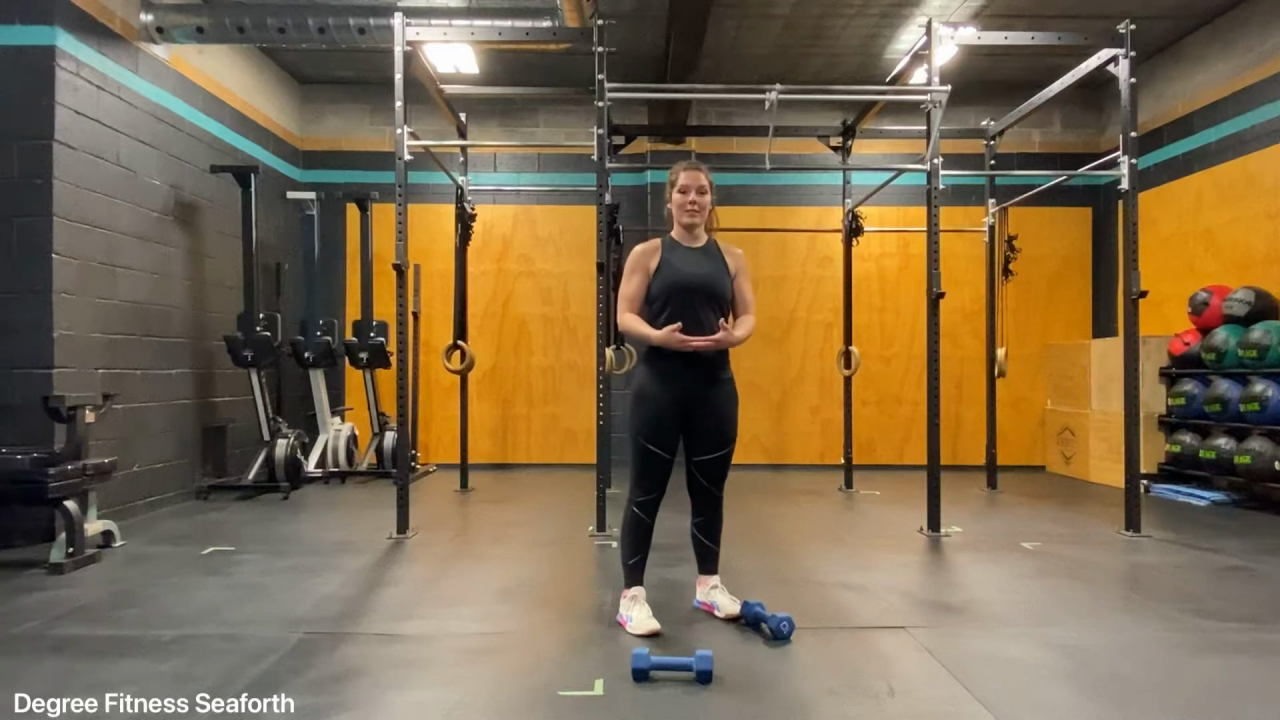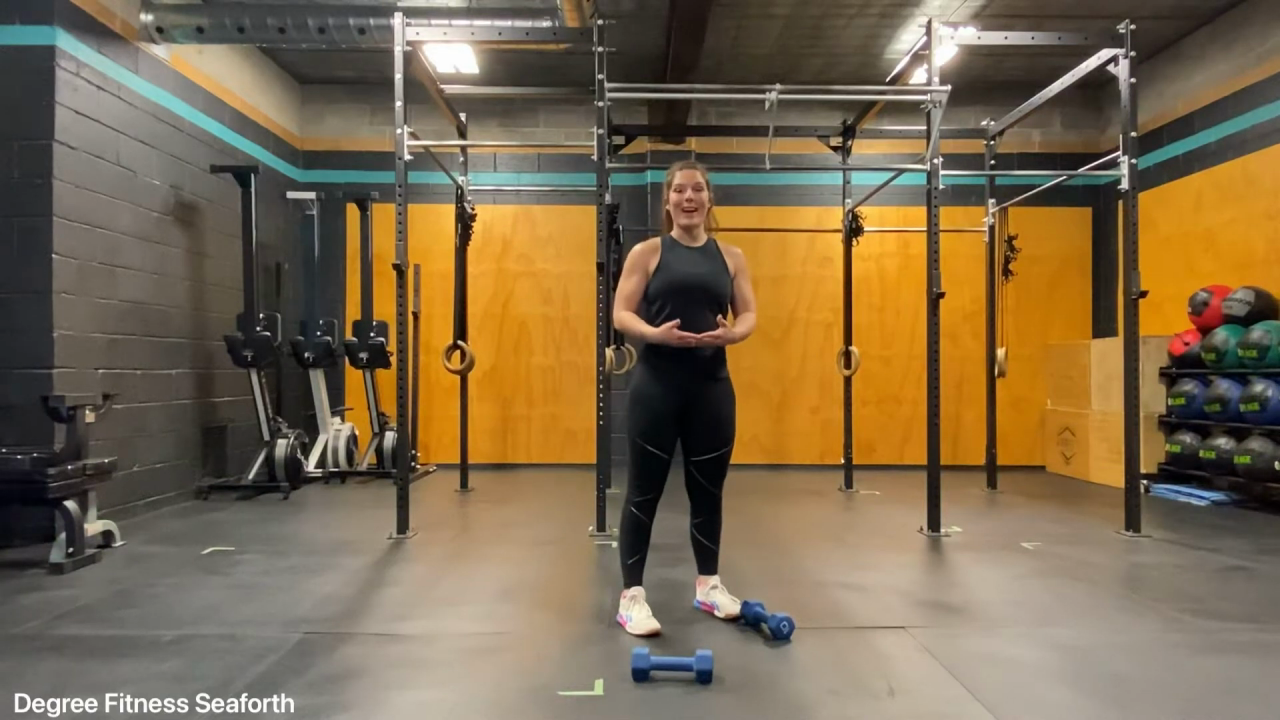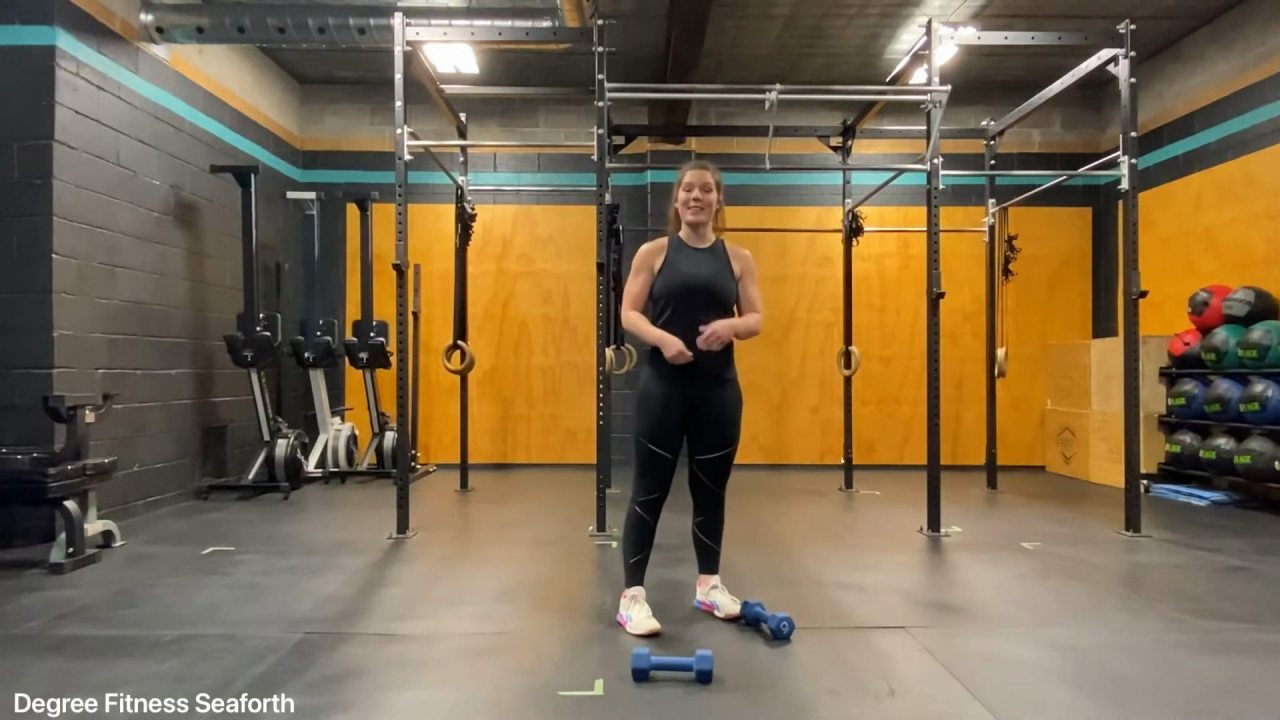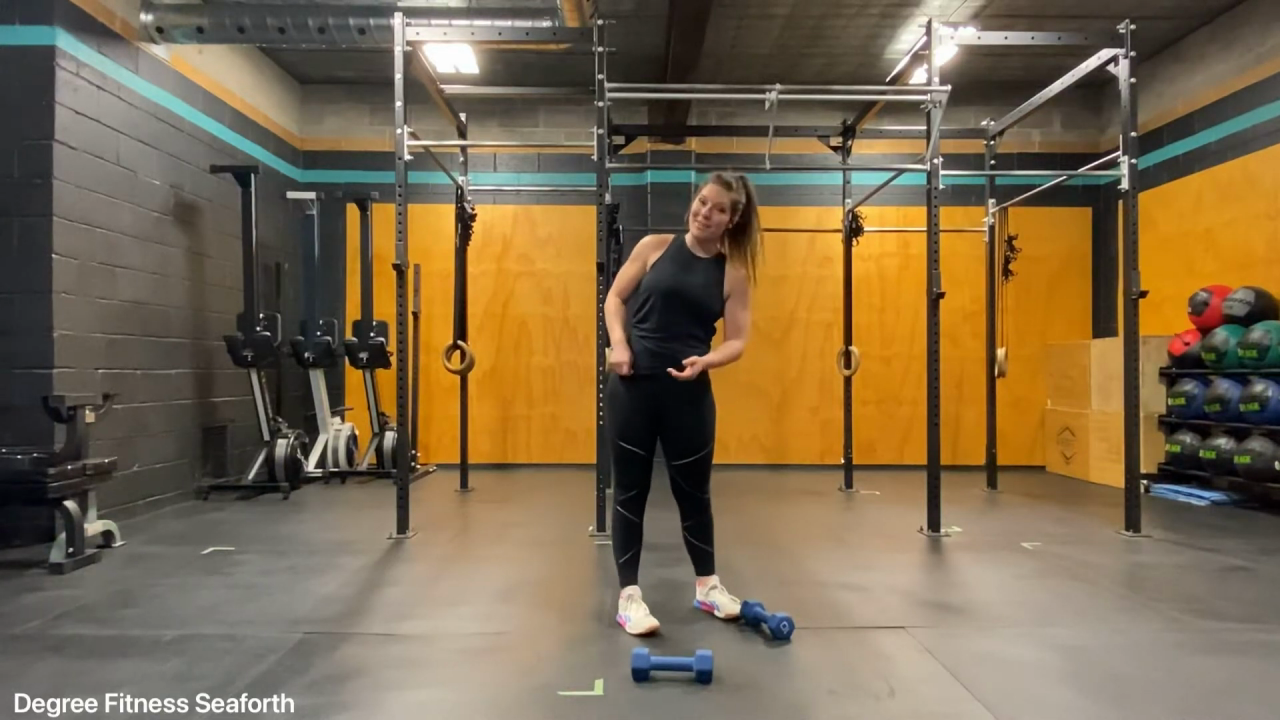
dt=1s
person 1, frame 1
left shoulder: (731, 257)
right shoulder: (647, 253)
left elbow: (747, 316)
right elbow: (625, 316)
left wrist: (733, 337)
right wrist: (658, 336)
left hip: (714, 386)
right hip: (659, 384)
left knee: (709, 489)
right knee: (647, 490)
left ankle: (708, 584)
right ankle: (631, 596)
person 1, frame 2
left shoulder: (730, 256)
right shoulder: (647, 252)
left elbow: (748, 315)
right elbow: (622, 314)
left wrist: (731, 333)
right wrist: (655, 334)
left hip: (712, 385)
right hip: (656, 384)
left knee: (708, 488)
right knee: (645, 489)
left ankle: (708, 584)
right ankle: (632, 596)
person 1, frame 3
left shoulder: (737, 258)
right shoulder: (654, 252)
left elbow: (756, 320)
right elbow: (630, 312)
left wrist: (732, 328)
right wrist: (661, 337)
left hip: (718, 387)
right hip: (663, 384)
left knee: (711, 489)
right knee: (650, 489)
left ankle: (708, 584)
right ankle: (632, 595)
person 1, frame 4
left shoulder: (733, 275)
right shoulder: (654, 247)
left elbow: (737, 340)
right elbow: (615, 298)
left wrist: (704, 362)
right wrist: (618, 342)
left hip: (688, 390)
right hip: (633, 382)
left knee: (693, 491)
right knee: (631, 489)
left ankle: (707, 584)
right ankle: (629, 595)
